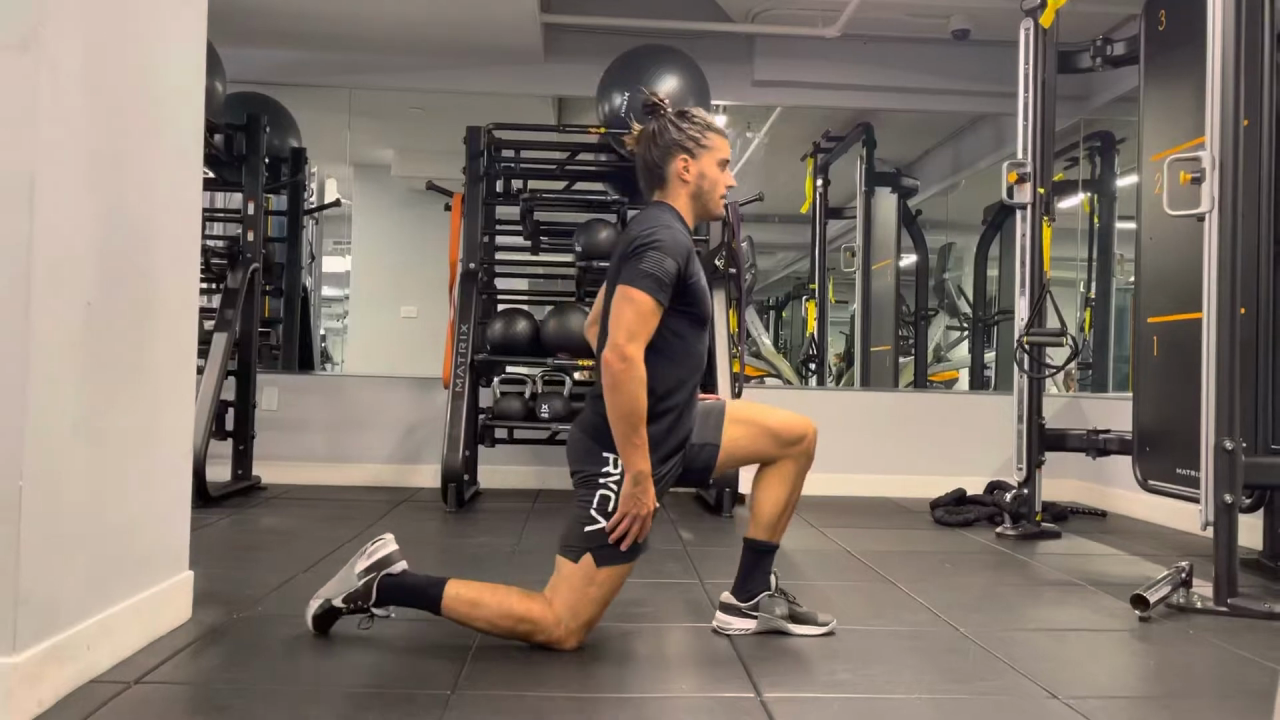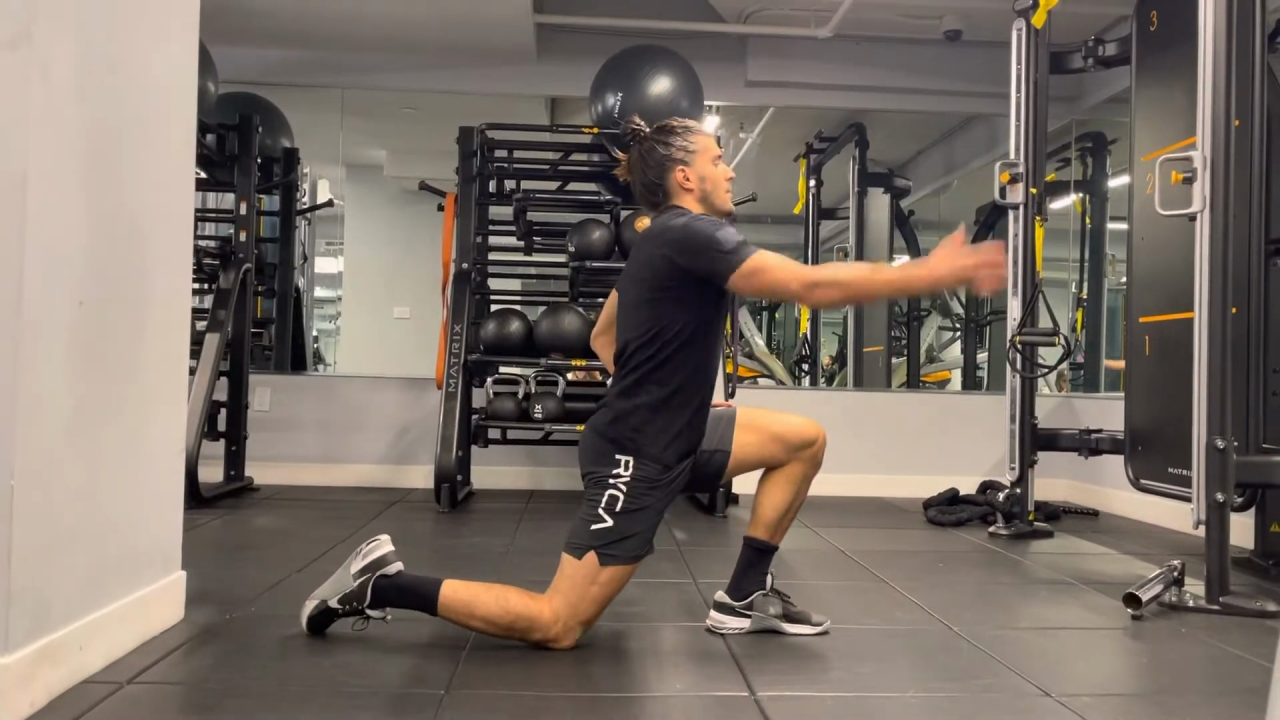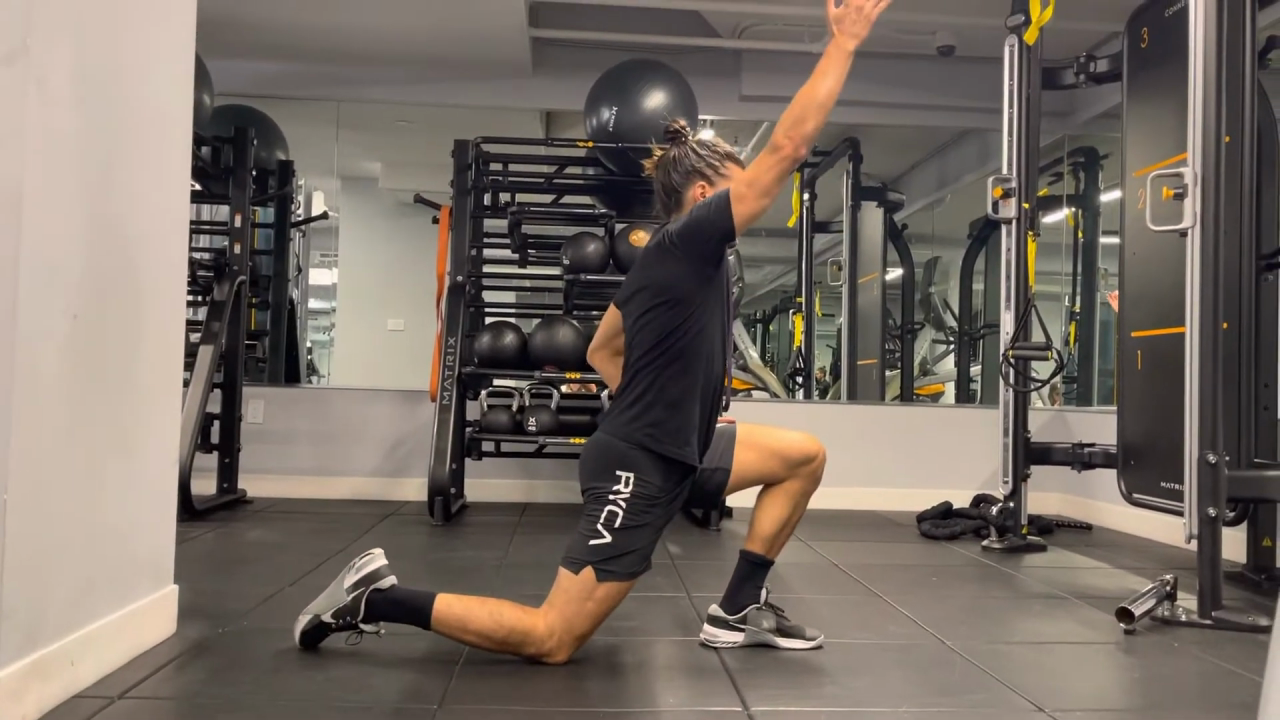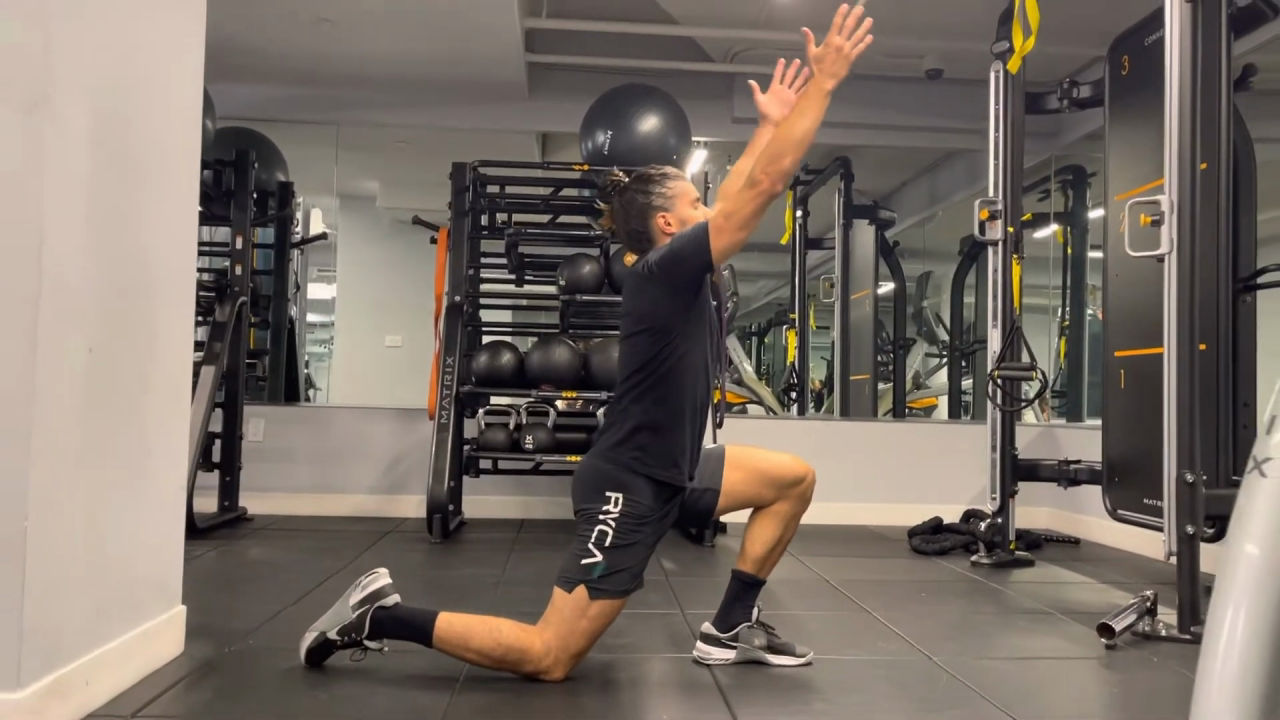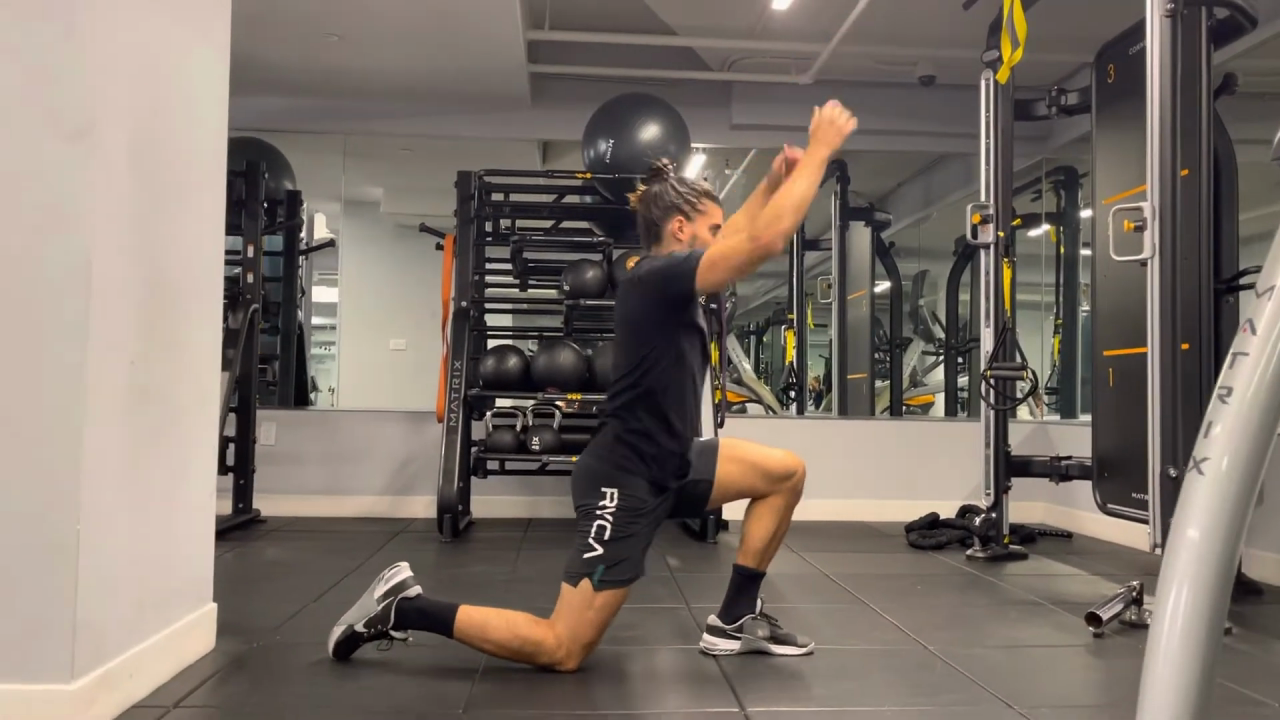
dt=1s
person 1, frame 1
left shoulder: (658, 231)
right shoulder: (662, 239)
left elbow: (596, 328)
right elbow: (621, 355)
right wrist: (637, 474)
left hip: (665, 426)
right hip: (626, 447)
left knee: (796, 436)
right knee: (560, 626)
left ankle: (750, 597)
right ankle: (384, 584)
person 1, frame 2
left shoulder: (669, 242)
right shoulder: (689, 238)
left elbow: (603, 336)
right elbow: (812, 285)
right wrist: (932, 273)
left hip: (666, 437)
right hip: (636, 458)
left knee: (804, 439)
right knee: (557, 624)
left ankle: (743, 598)
right ankle: (384, 584)
person 1, frame 3
left shoulder: (666, 258)
right shoulder: (687, 242)
left elbow: (601, 353)
right elbow: (786, 148)
left wrist: (680, 402)
left hip: (668, 448)
right hip: (638, 467)
left knee: (803, 456)
right knee: (550, 639)
left ankle: (738, 610)
right ankle: (377, 598)
person 1, frame 4
left shoulder: (670, 276)
right shoulder: (665, 272)
left elbow: (737, 196)
right elbow: (762, 187)
left wrist: (769, 122)
right wrist: (824, 80)
left hip: (666, 471)
right hip: (628, 487)
left knee: (794, 479)
right knee: (547, 658)
left ankle: (731, 627)
right ankle: (381, 617)
person 1, frame 5
left shoulder: (665, 280)
right shoulder: (657, 277)
left elbow: (744, 240)
right elbow: (764, 241)
left wrist: (771, 185)
right wrist: (823, 149)
left hip: (667, 463)
right hip: (624, 482)
left knee: (785, 473)
right knee: (562, 649)
left ankle: (734, 620)
right ankle: (403, 607)
